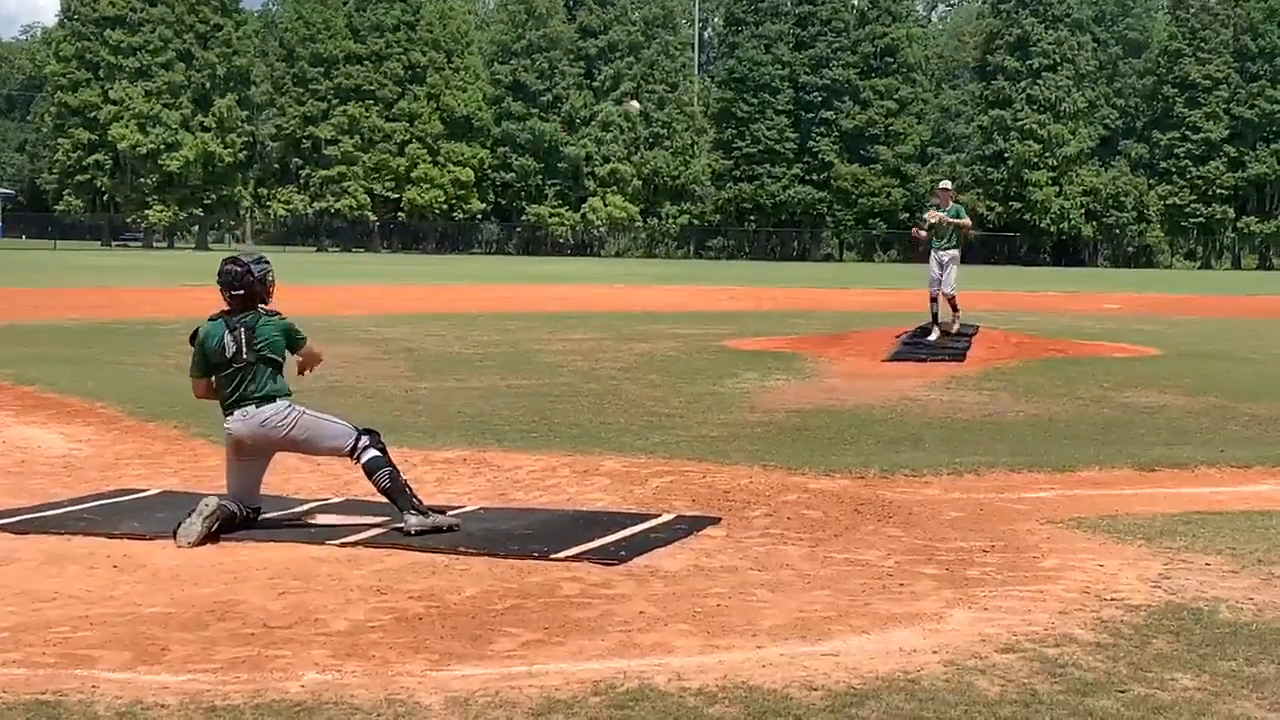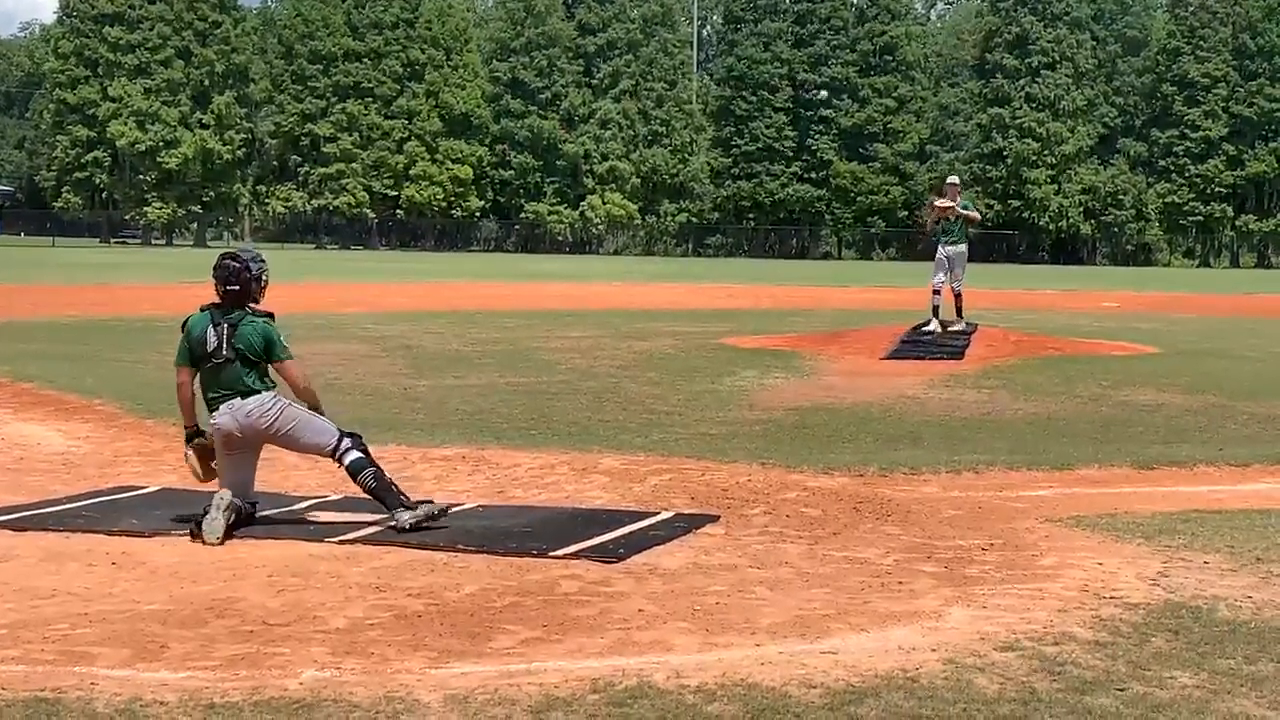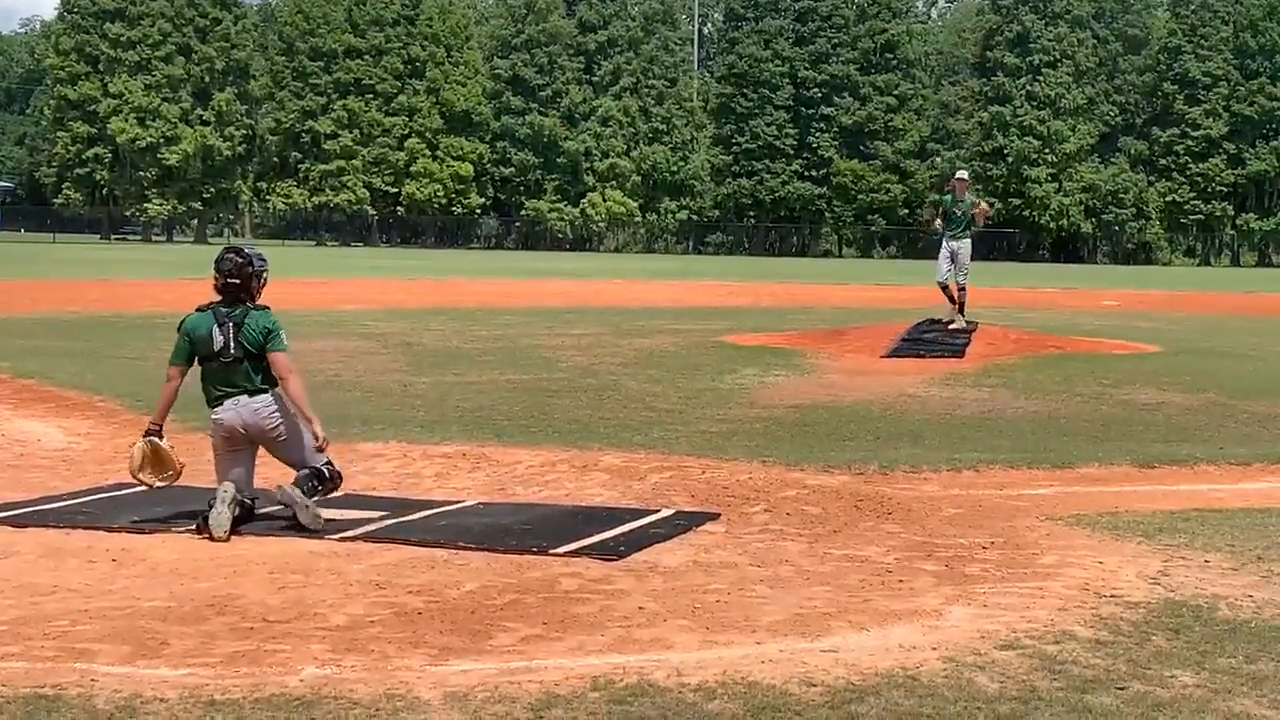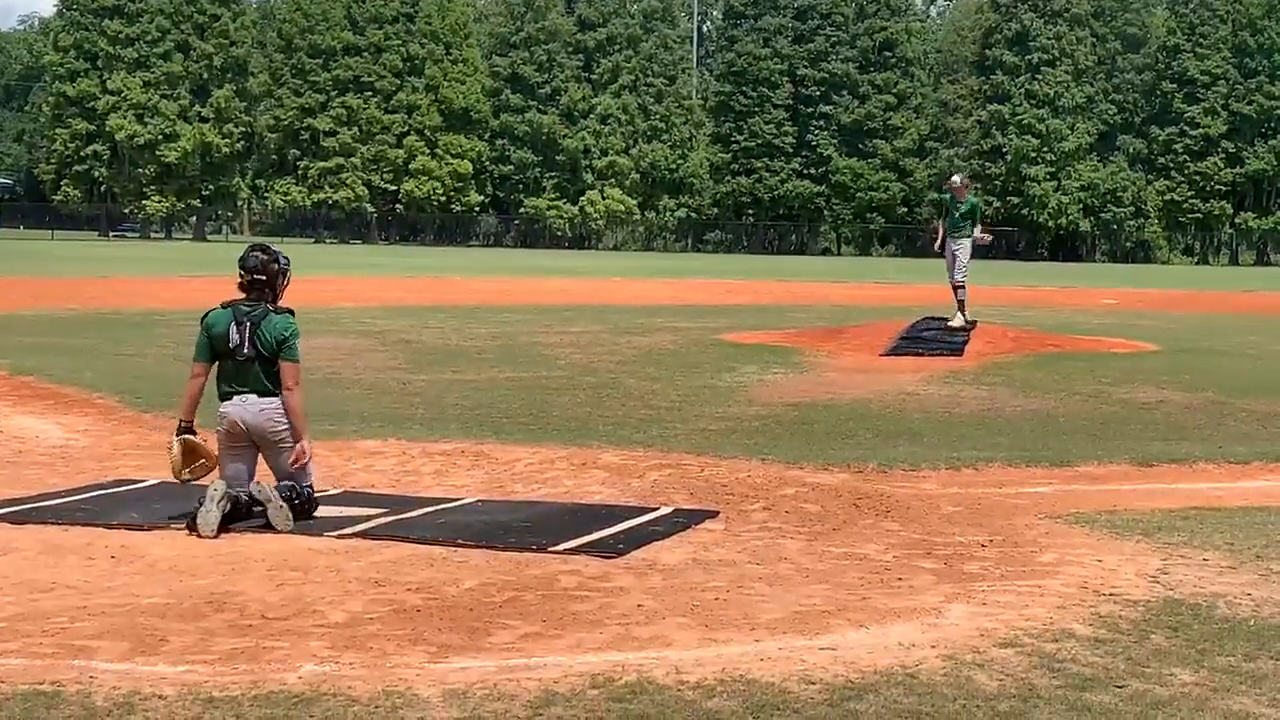
dt=0.3s
person 1, frame 1
left shoulder: (206, 332)
right shoulder: (275, 324)
left elbow: (200, 390)
right elbow: (314, 357)
right wrist: (304, 362)
left hip: (237, 427)
right hip: (279, 415)
left knee: (245, 509)
right knee: (366, 442)
left ankle: (217, 514)
right ankle: (414, 513)
person 1, frame 2
left shoulder: (195, 323)
right shoulder: (261, 327)
left elbow: (183, 383)
right elbow: (298, 383)
left wrist: (192, 429)
right wrist: (317, 408)
left hip: (223, 421)
right hip: (264, 407)
left knee: (243, 506)
right knee: (346, 445)
left ankle: (224, 507)
right ankle: (402, 509)
person 1, frame 3
left shoulder: (194, 323)
right shoulder: (264, 320)
left elbow: (174, 379)
right elbow: (286, 376)
left wrist: (155, 426)
right wrist: (313, 421)
left hip: (225, 417)
right hip: (266, 407)
left knee: (242, 502)
right knee: (325, 475)
left ankle: (230, 503)
right ankle: (298, 492)
person 1, frame 4
left shoulder: (215, 319)
right shoulder: (283, 324)
left elbow: (197, 376)
right elbow: (290, 387)
left wrist: (185, 424)
right wrist: (303, 437)
left hip: (231, 413)
right hip: (272, 411)
left knee: (239, 499)
right knee: (303, 497)
left ankle: (225, 501)
right ankle: (279, 494)
